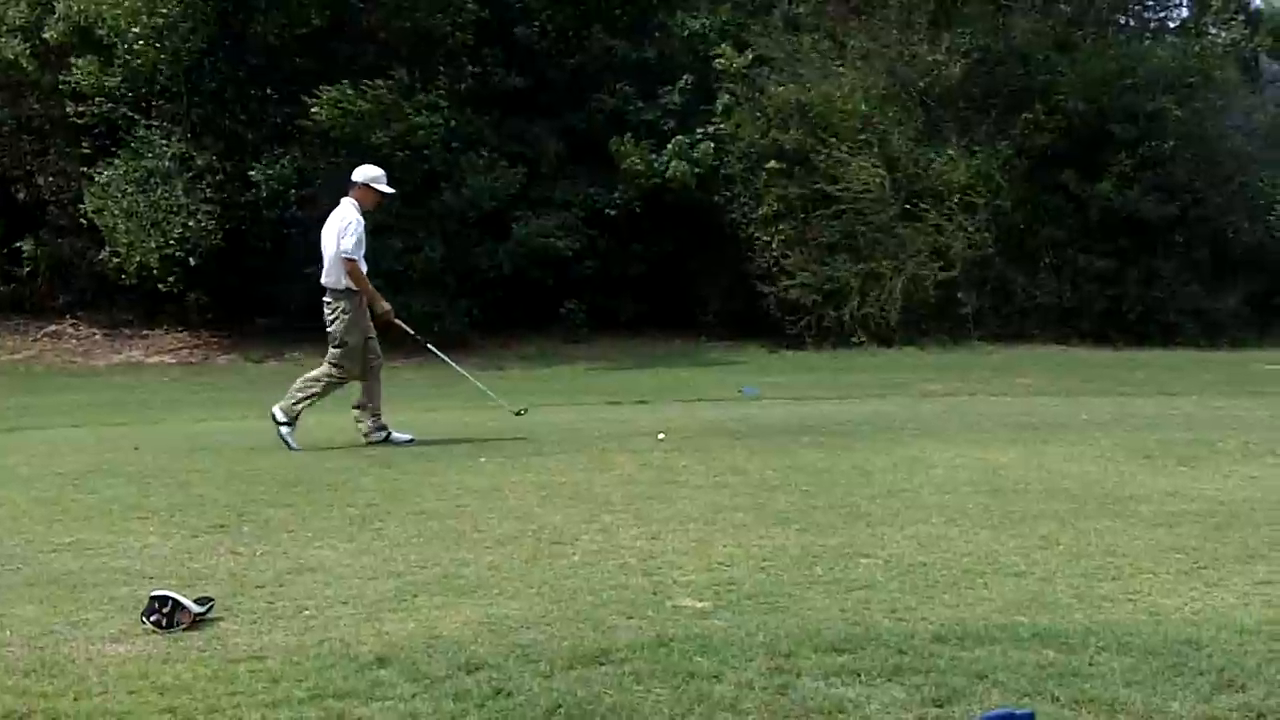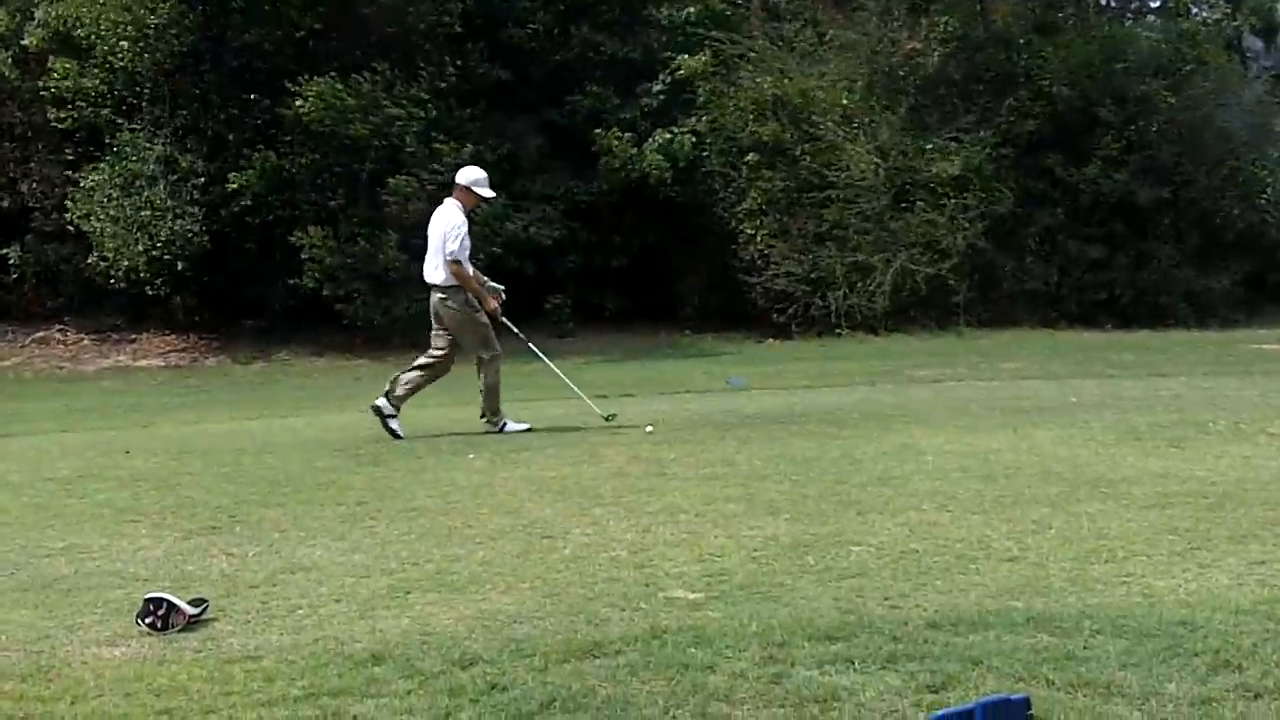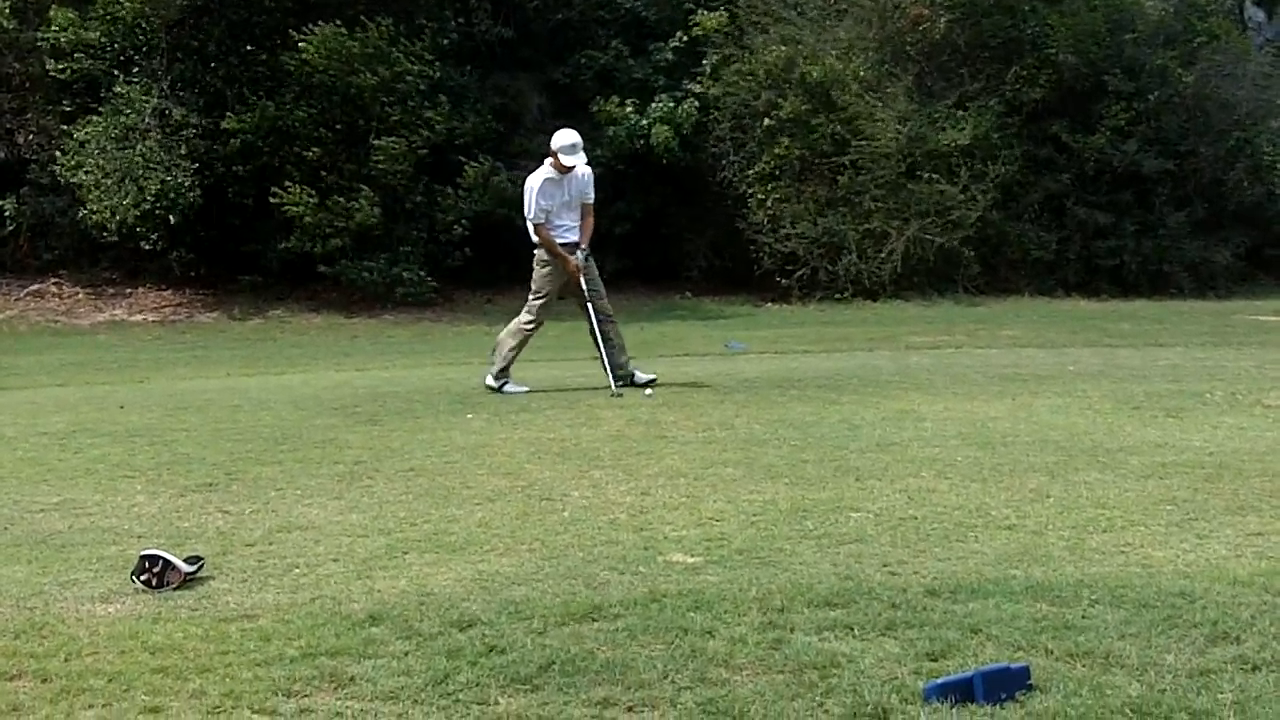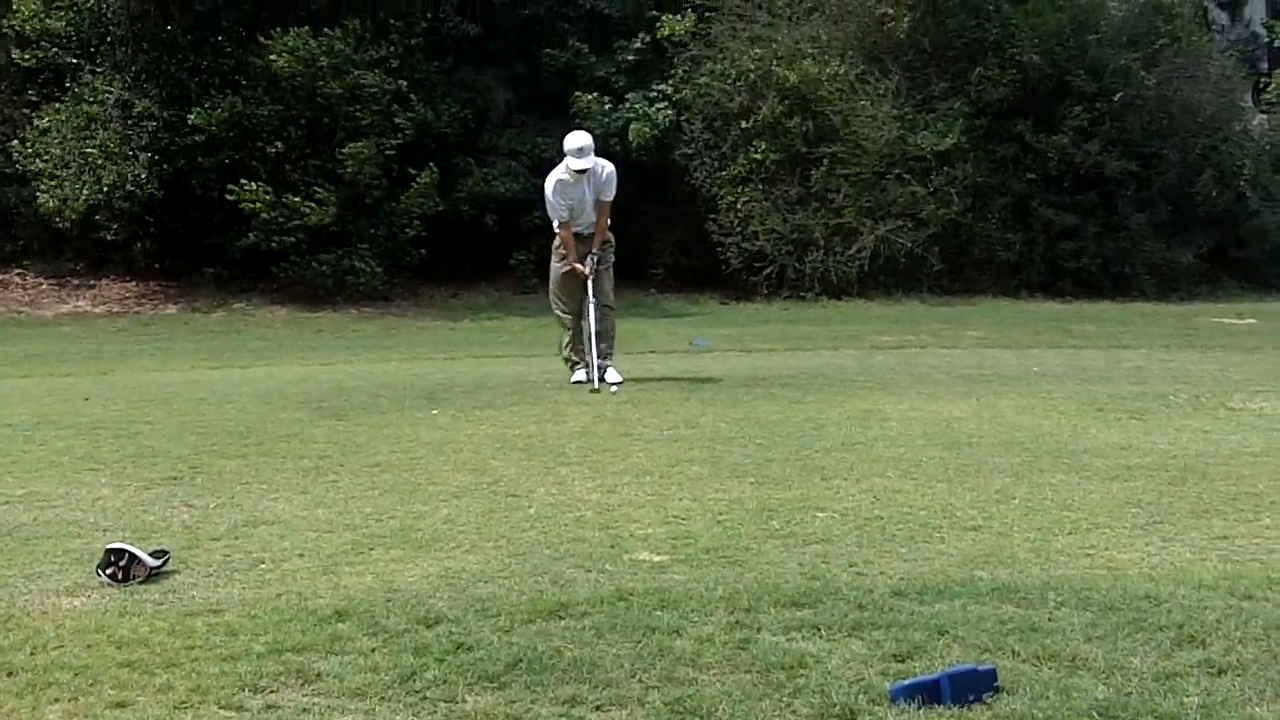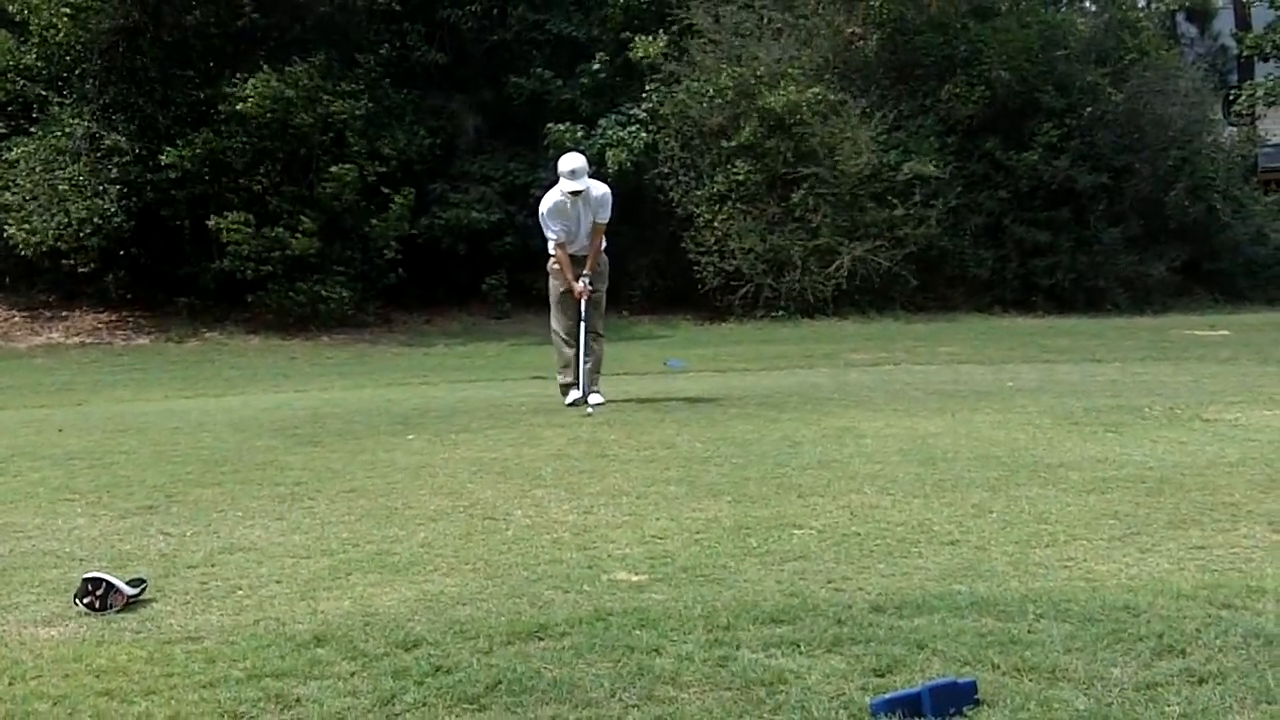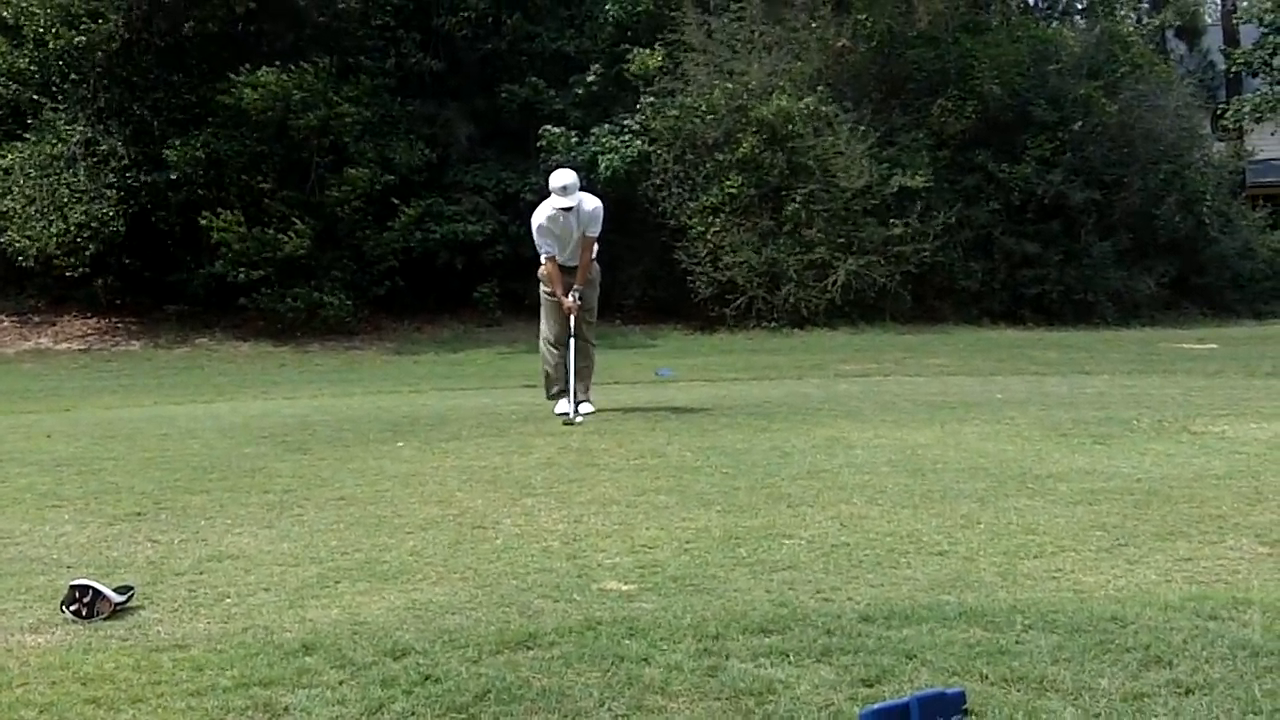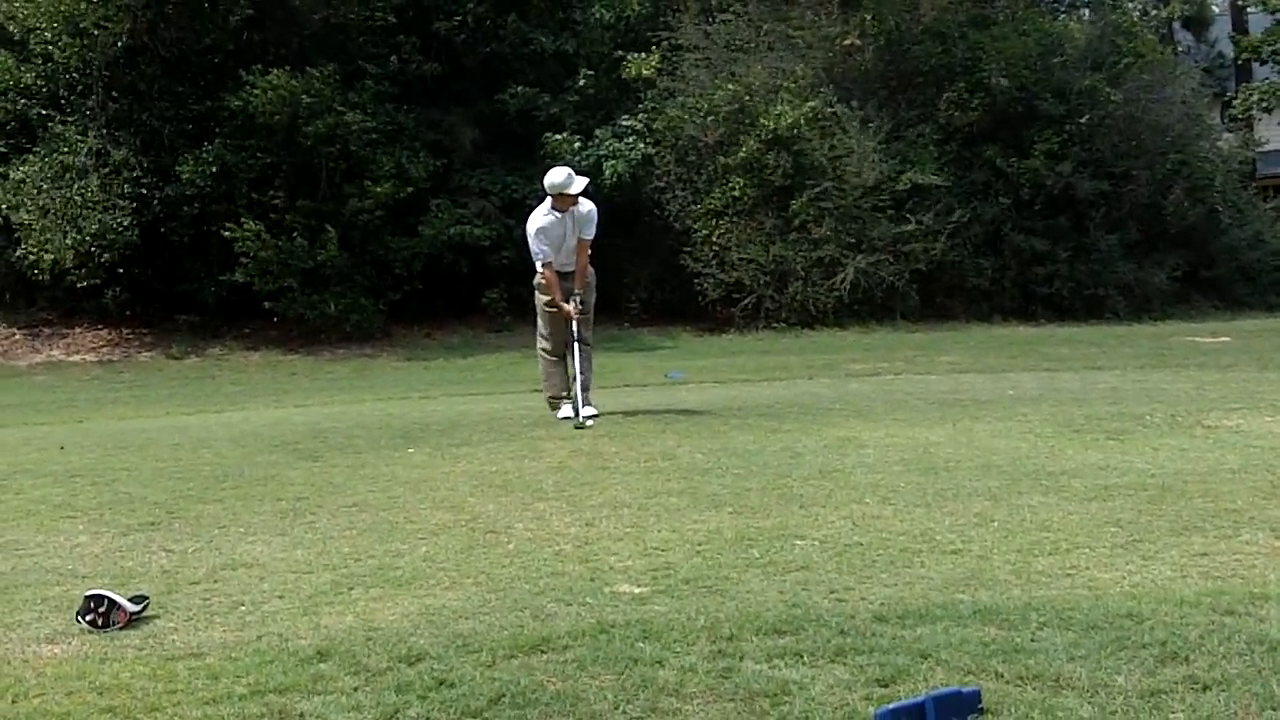
dt=0.7s
person 1, frame 1
left shoulder: (338, 214)
right shoulder: (352, 219)
right elbow: (351, 267)
right wrist: (378, 300)
left hip: (350, 301)
right hip: (345, 301)
left knee: (370, 362)
right knee: (340, 368)
left ankle: (374, 428)
right ankle: (287, 411)
person 1, frame 2
left shoulder: (443, 213)
right shoulder: (456, 219)
right elbow: (456, 268)
left wrist: (485, 283)
right wrist: (484, 298)
left hip: (442, 296)
right hip: (455, 296)
left knee: (438, 357)
right knee: (488, 354)
left ankle: (389, 402)
right ankle: (493, 420)
person 1, frame 3
left shoulder: (585, 174)
right shoulder: (537, 182)
left elbow: (588, 215)
right elbow: (539, 229)
left wrist: (582, 248)
right wrist: (565, 259)
left hip: (577, 252)
right hip: (551, 254)
left knee: (601, 311)
right knee: (533, 316)
left ankle: (622, 371)
right ankle: (497, 375)
person 1, frame 4
left shoulder: (606, 170)
right shoulder: (555, 181)
left elbow: (603, 215)
right elbow: (563, 225)
left wrist: (593, 253)
right wrist: (574, 262)
left hip: (599, 239)
right hip: (568, 241)
left knee: (604, 302)
right knee: (567, 307)
left ankle: (605, 363)
right ankle: (578, 365)
person 1, frame 5
left shoulder: (601, 193)
right shoulder: (550, 203)
left elbow: (597, 237)
right elbow: (559, 246)
left wrist: (587, 275)
right wrist: (572, 282)
left hip: (594, 260)
right hip: (562, 262)
left knee: (594, 328)
right knee: (563, 329)
left ankle: (591, 387)
right ankle: (571, 386)
person 1, frame 6
left shoulder: (593, 206)
right shoulder: (541, 217)
left elbow: (587, 250)
right elbow: (550, 259)
left wrist: (577, 289)
right wrist: (562, 296)
left hip: (585, 270)
right hip: (554, 272)
left knee: (584, 335)
right knee: (552, 337)
left ankle: (582, 395)
right ankle: (560, 395)
person 1, frame 7
left shoulder: (587, 209)
right shoulder: (537, 222)
left elbow: (582, 254)
right elbow: (546, 266)
left wrist: (577, 294)
right wrist: (561, 302)
left hip: (581, 275)
right hip: (550, 279)
left knee: (582, 340)
right knee: (551, 344)
left ankle: (583, 399)
right ankle: (561, 401)
